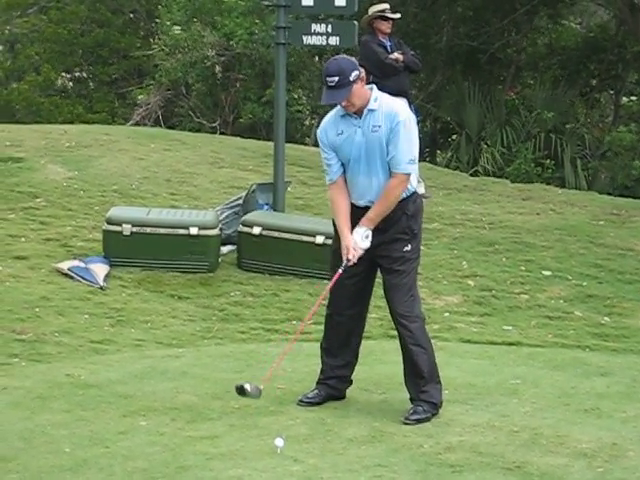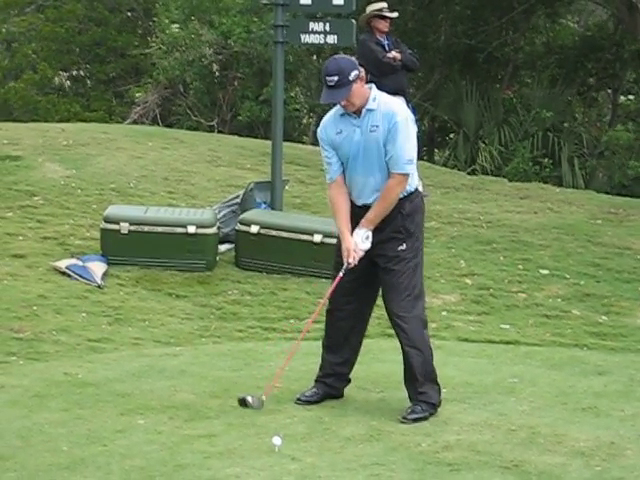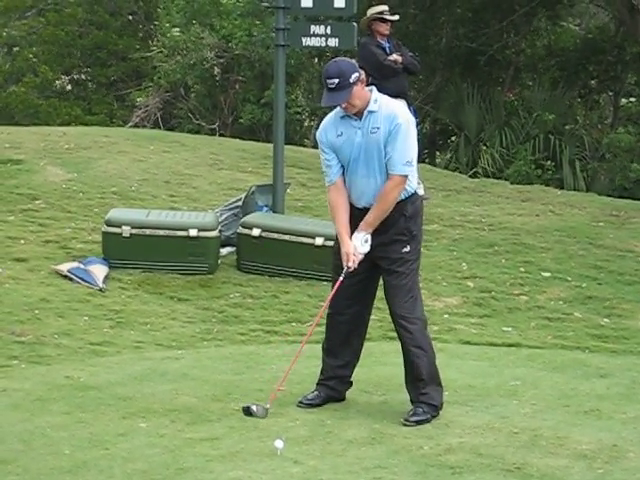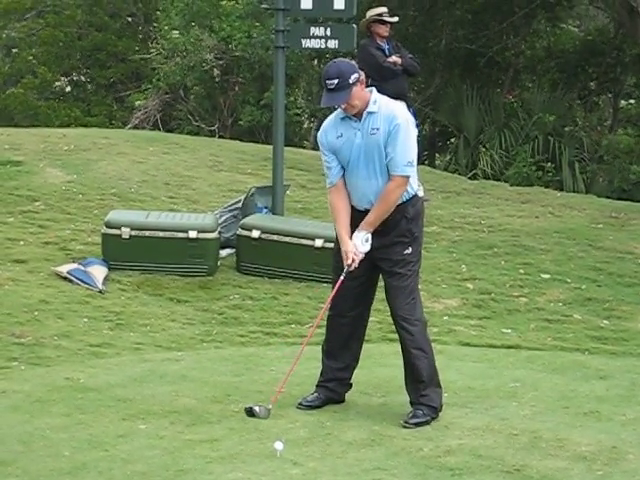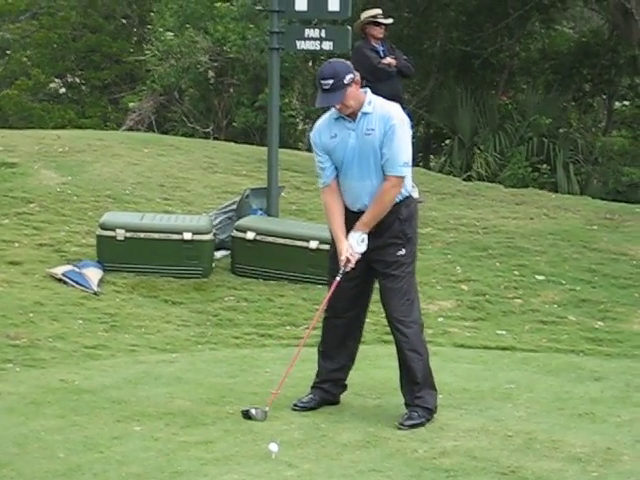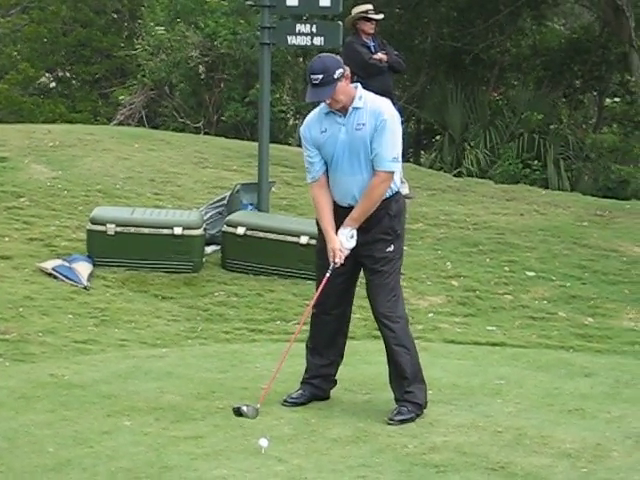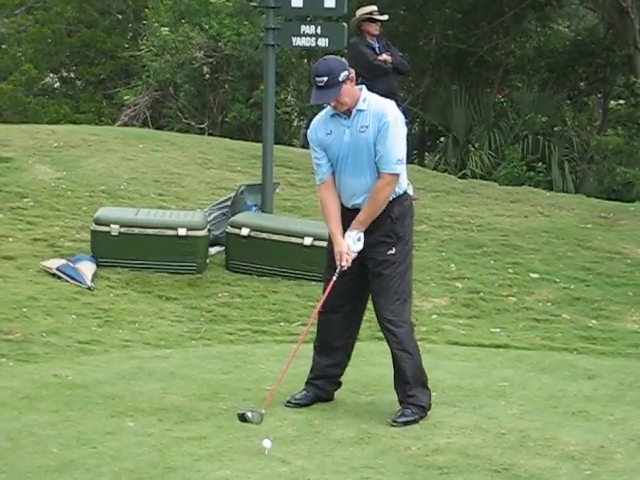
dt=0.2s
person 1, frame 1
left shoulder: (396, 114)
right shoulder: (329, 127)
left elbow: (400, 178)
right elbow: (337, 185)
left wrist: (366, 227)
right wrist: (346, 235)
left hip: (397, 217)
right hip: (354, 216)
left knee: (404, 307)
right knee: (343, 306)
left ankle: (426, 395)
right ankle: (333, 382)
person 1, frame 2
left shoulder: (395, 113)
right shoulder: (329, 126)
left elbow: (400, 178)
right elbow: (337, 184)
left wrist: (367, 228)
right wrist: (347, 236)
left hip: (398, 215)
right hip: (357, 214)
left knee: (404, 307)
right knee: (344, 303)
left ankle: (425, 394)
right ankle: (331, 380)
person 1, frame 3
left shoulder: (395, 115)
right shoulder: (329, 128)
left elbow: (397, 180)
right elbow: (336, 187)
left wrist: (365, 231)
right wrist: (345, 240)
left hip: (398, 217)
right hip: (357, 216)
left knee: (405, 309)
right knee: (344, 306)
left ankle: (427, 397)
right ankle: (333, 383)
person 1, frame 4
left shoulder: (395, 116)
right shoulder: (329, 130)
left elbow: (399, 181)
right elbow: (337, 188)
left wrist: (364, 232)
right wrist: (345, 240)
left hip: (399, 219)
right hip: (357, 218)
left knee: (406, 310)
right knee: (344, 308)
left ankle: (426, 399)
right ankle: (332, 385)
person 1, frame 5
left shoulder: (390, 116)
right shoulder: (322, 130)
left elbow: (395, 181)
right elbow: (330, 188)
left wrist: (361, 231)
right wrist: (341, 240)
left hip: (392, 221)
right hip: (350, 221)
left knee: (401, 312)
right knee: (339, 309)
left ankle: (421, 400)
right ankle: (327, 386)
person 1, frame 6
left shoulder: (380, 112)
right shoulder: (312, 124)
left elbow: (384, 176)
right elbow: (318, 183)
left wrist: (351, 227)
right wrist: (331, 235)
left hip: (381, 216)
right hip: (338, 216)
left knee: (387, 307)
right knee: (327, 306)
left ankle: (411, 395)
right ankle: (317, 382)
person 1, frame 7
left shoulder: (385, 114)
right shoulder: (319, 127)
left elbow: (389, 179)
right elbow: (327, 186)
left wrist: (358, 229)
right wrist: (338, 237)
left hip: (388, 218)
right hip: (346, 217)
left knee: (392, 311)
right knee: (335, 306)
left ankle: (415, 397)
right ankle: (322, 383)
person 2, frame 1
left shoulder: (396, 42)
right shoulder: (367, 43)
left elbow: (417, 64)
right elbow: (385, 66)
left wrist: (402, 58)
right wrist: (403, 64)
left hip: (403, 100)
left ankle: (415, 184)
person 2, frame 2
left shoulder: (394, 42)
right shoulder: (365, 41)
left elbow: (414, 63)
right elbow: (382, 65)
left wrist: (399, 57)
right wrist: (401, 63)
left hip: (400, 98)
person 2, frame 3
left shoulder: (395, 43)
right shoulder: (366, 44)
left elbow: (415, 65)
right elbow: (384, 67)
left wrist: (400, 59)
right wrist: (403, 64)
left hip: (402, 102)
person 2, frame 4
left shoulder: (393, 44)
right shoulder: (366, 46)
left elbow: (415, 67)
right elbow: (383, 69)
left wrist: (400, 61)
right wrist: (403, 66)
person 2, frame 5
left shoulder: (389, 47)
right shoulder: (361, 48)
left elbow: (409, 69)
right elbow: (379, 72)
left wrist: (394, 63)
right wrist: (393, 68)
left ankle: (409, 188)
person 2, frame 6
left shoulder: (380, 42)
right shoulder: (351, 44)
left elbow: (401, 65)
right elbow: (369, 67)
left wrist: (385, 58)
right wrist: (387, 64)
left hip: (387, 101)
left ankle: (399, 185)
person 2, frame 7
left shoulder: (385, 43)
right shoulder: (356, 45)
left elbow: (405, 66)
right elbow: (374, 68)
left wrist: (390, 60)
right wrist: (392, 65)
left hip: (392, 102)
